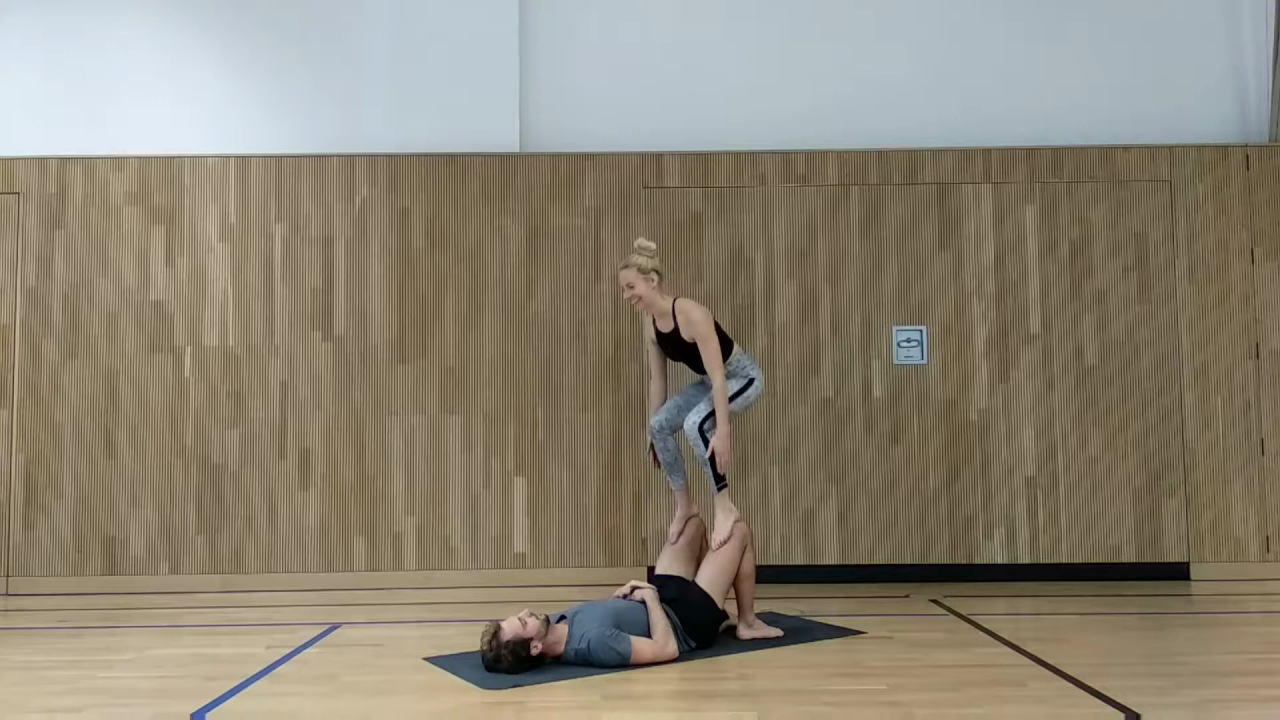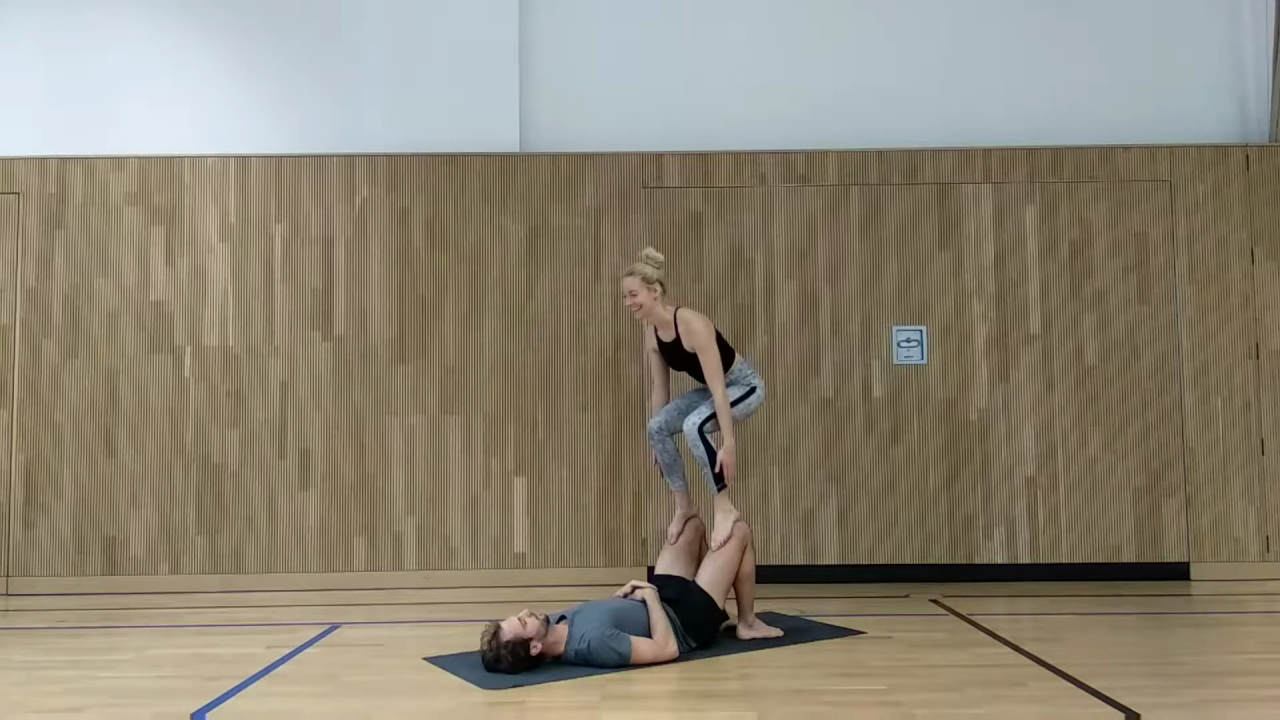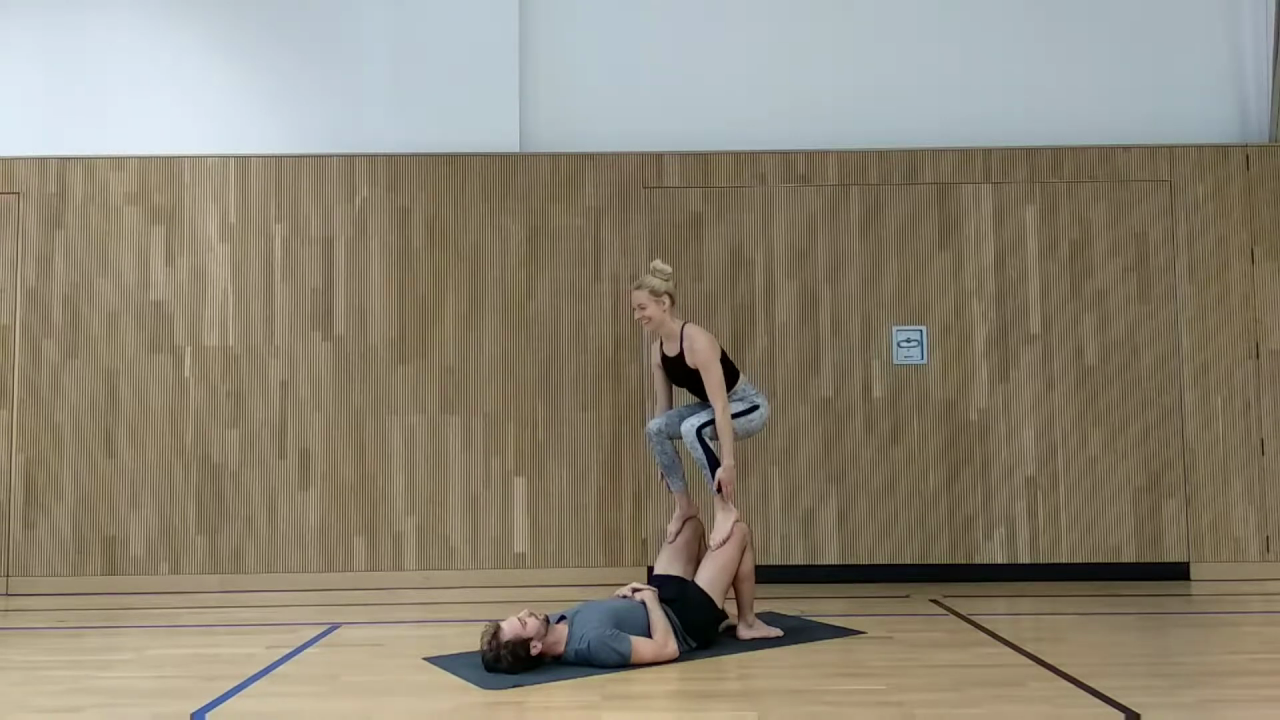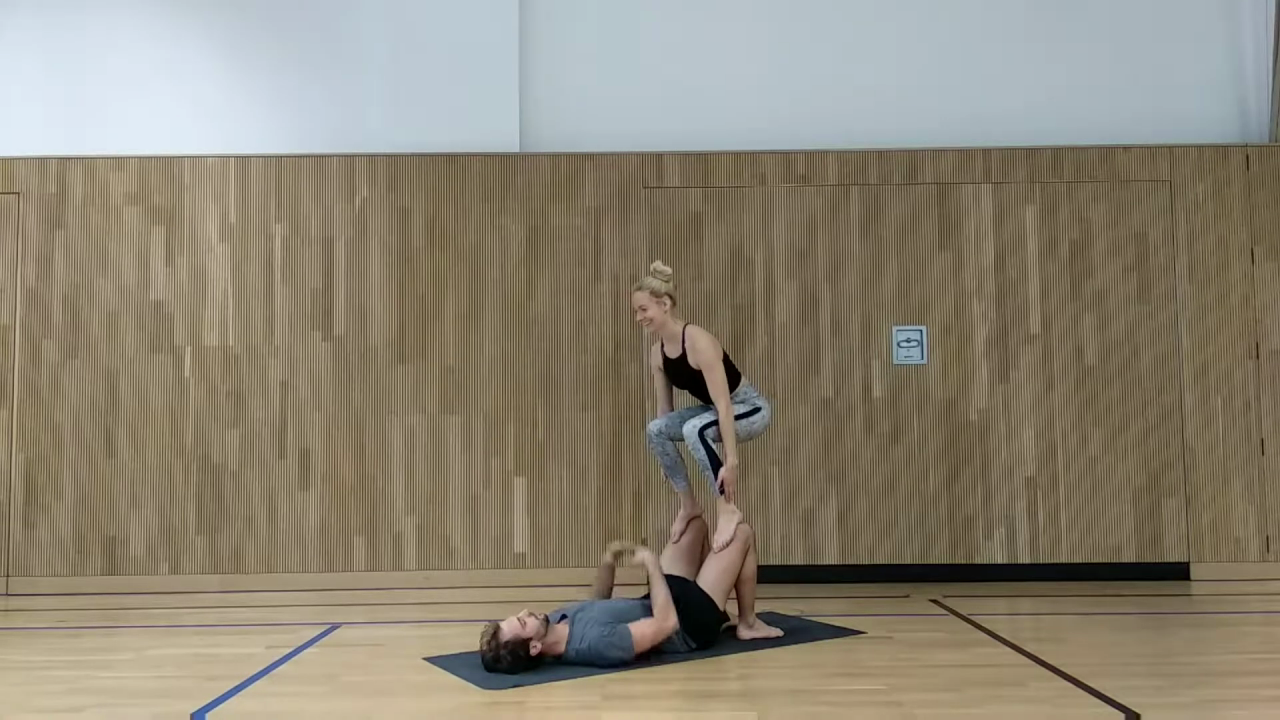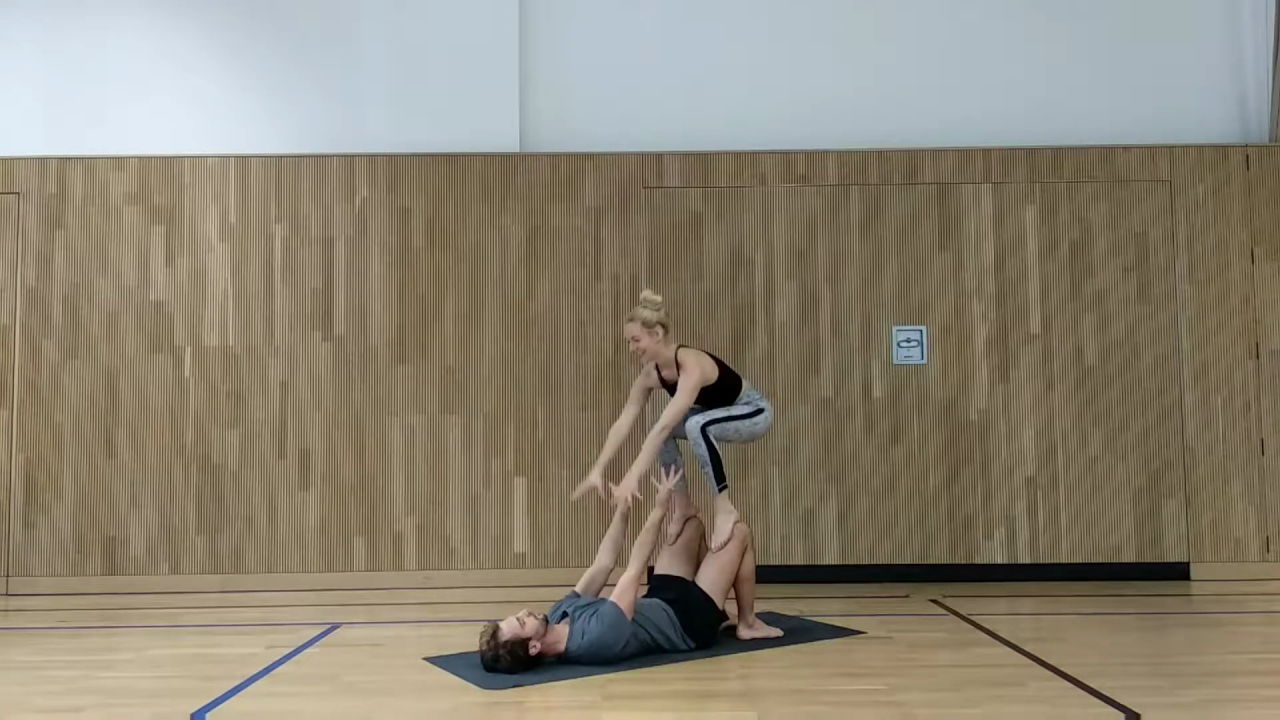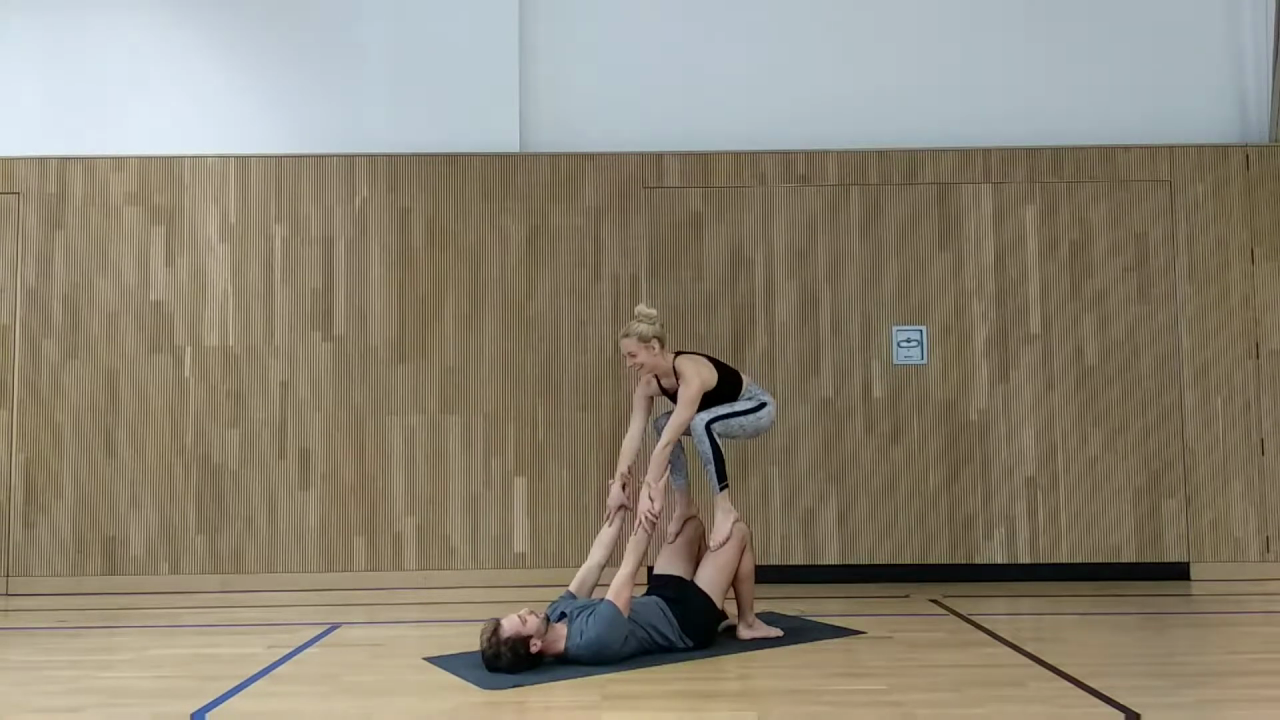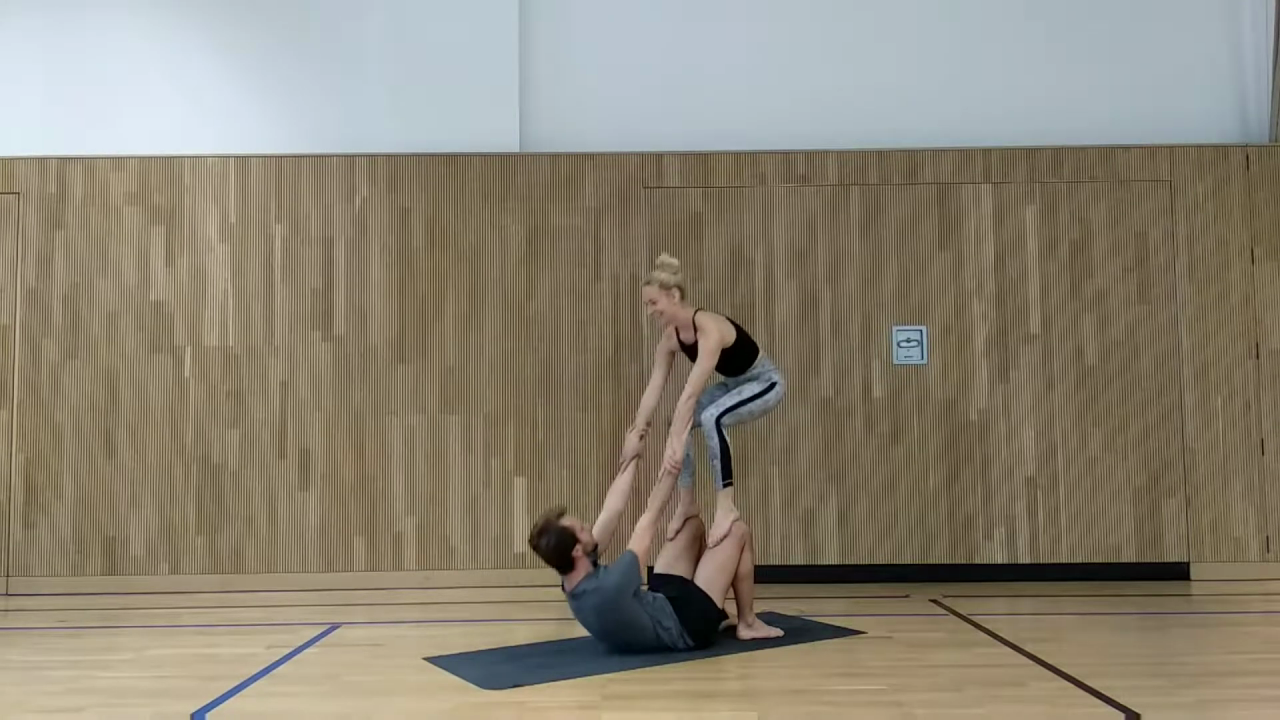
dt=0.7s
person 1, frame 1
left shoulder: (555, 625)
right shoulder: (591, 642)
right elbow: (667, 649)
left wrist: (618, 595)
right wrist: (650, 598)
left hip: (665, 603)
right hip: (688, 624)
left knee: (694, 524)
right knee: (739, 531)
left ankle: (718, 613)
right ankle: (747, 623)
person 1, frame 2
left shoulder: (554, 626)
right shoulder: (591, 644)
right elbow: (668, 649)
left wrist: (620, 595)
right wrist: (651, 597)
left hip: (665, 604)
right hip: (688, 623)
left knee: (694, 524)
right knee: (739, 531)
left ankle: (718, 613)
right ankle: (747, 624)
person 1, frame 3
left shoulder: (556, 624)
right shoulder: (591, 643)
right elbow: (667, 648)
left wrist: (618, 596)
right wrist: (649, 599)
left hip: (664, 603)
right hip: (687, 622)
left knee: (692, 525)
right knee: (738, 531)
left ankle: (718, 615)
right ankle: (747, 623)
person 1, frame 4
left shoulder: (558, 621)
right shoulder: (595, 643)
right elbow: (668, 624)
left wrist: (607, 564)
right wrist: (653, 568)
left hip: (656, 607)
right hip: (692, 625)
left knee: (697, 525)
right knee: (742, 533)
left ankle: (720, 612)
right ankle: (748, 625)
person 1, frame 5
left shoulder: (559, 616)
right shoulder: (597, 638)
left elbow: (601, 566)
right elbow: (634, 571)
left wrist: (622, 508)
right wrist: (659, 509)
left hip: (662, 603)
right hip: (689, 623)
left knee: (693, 524)
right knee: (740, 532)
left ankle: (718, 613)
right ankle: (748, 624)
person 1, frame 6
left shoulder: (556, 616)
right shoulder: (593, 640)
left elbow: (594, 562)
right elbow: (628, 570)
left wrist: (619, 509)
right wrist: (649, 511)
left hip: (658, 605)
right hip: (686, 624)
left knee: (693, 525)
right knee: (738, 532)
left ankle: (717, 613)
right ankle: (748, 624)
person 1, frame 7
left shoulder: (576, 582)
right shoulder: (609, 589)
left elbow: (612, 511)
right elbow: (648, 522)
left wrist: (632, 457)
right wrist: (669, 472)
left hip: (662, 605)
right hip: (688, 629)
left knee: (693, 525)
right knee: (738, 531)
left ankle: (717, 615)
right ankle: (748, 624)
person 2, frame 1
left shoulder: (691, 314)
right shoulder: (651, 326)
left elbow: (718, 376)
right elbow: (657, 380)
left wrist: (722, 433)
right wrist: (653, 435)
left hip: (741, 376)
right hip: (708, 382)
left knee: (694, 424)
right knee: (659, 426)
left ankle: (724, 508)
right ankle: (683, 505)
person 2, frame 2
left shoulder: (692, 324)
right shoulder: (652, 335)
left elbow: (719, 388)
right elbow: (659, 389)
left wrist: (729, 444)
right wrist: (658, 446)
left hip: (744, 385)
right hip: (711, 390)
left knee: (694, 426)
right knee: (657, 427)
left ankle: (724, 508)
right ankle: (683, 506)
person 2, frame 3
left shoulder: (696, 341)
right shoulder: (657, 351)
left elbow: (721, 407)
right elbow: (662, 405)
left wrist: (728, 462)
right wrist: (664, 461)
left hip: (749, 406)
right hip: (714, 407)
left knee: (692, 427)
right knee: (655, 428)
left ankle: (725, 509)
right ankle: (683, 505)
person 2, frame 4
left shoulder: (698, 342)
right shoulder: (657, 354)
left elbow: (724, 406)
right elbow: (665, 409)
left wrist: (731, 461)
right wrist: (667, 461)
left hip: (750, 409)
right hip: (714, 410)
left knee: (693, 429)
right knee: (656, 429)
left ankle: (727, 510)
right ankle: (688, 505)
person 2, frame 5
left shoulder: (692, 365)
right shoulder: (649, 375)
left elbow: (664, 426)
right elbow: (623, 423)
left wrist: (633, 477)
right wrist: (596, 471)
left hip: (754, 411)
right hip: (722, 413)
left knee: (696, 425)
right knee: (662, 432)
left ankle: (725, 508)
right ankle: (683, 506)
person 2, frame 6
left shoulder: (690, 374)
right shoulder: (648, 383)
left elbow: (667, 443)
right elbow: (633, 435)
right wrist: (616, 488)
left hip: (757, 406)
right hip: (726, 409)
left knee: (702, 423)
right knee: (662, 424)
left ankle: (724, 509)
right ankle: (683, 506)
person 2, frame 7
left shoulder: (709, 328)
right shoulder: (670, 337)
left elbow: (690, 393)
right elbow: (654, 388)
right wrist: (636, 433)
left hip: (765, 382)
right hip: (734, 383)
left knee: (711, 418)
right knee: (680, 421)
left ankle: (726, 507)
right ankle: (687, 504)
